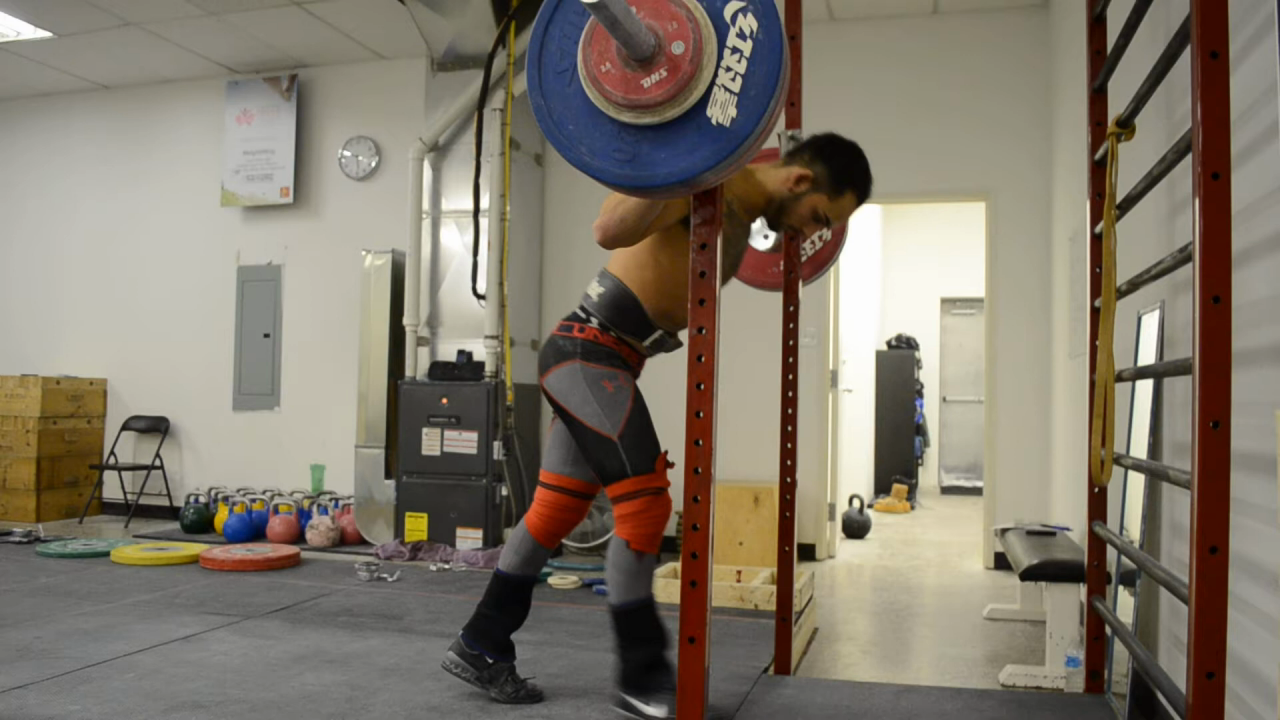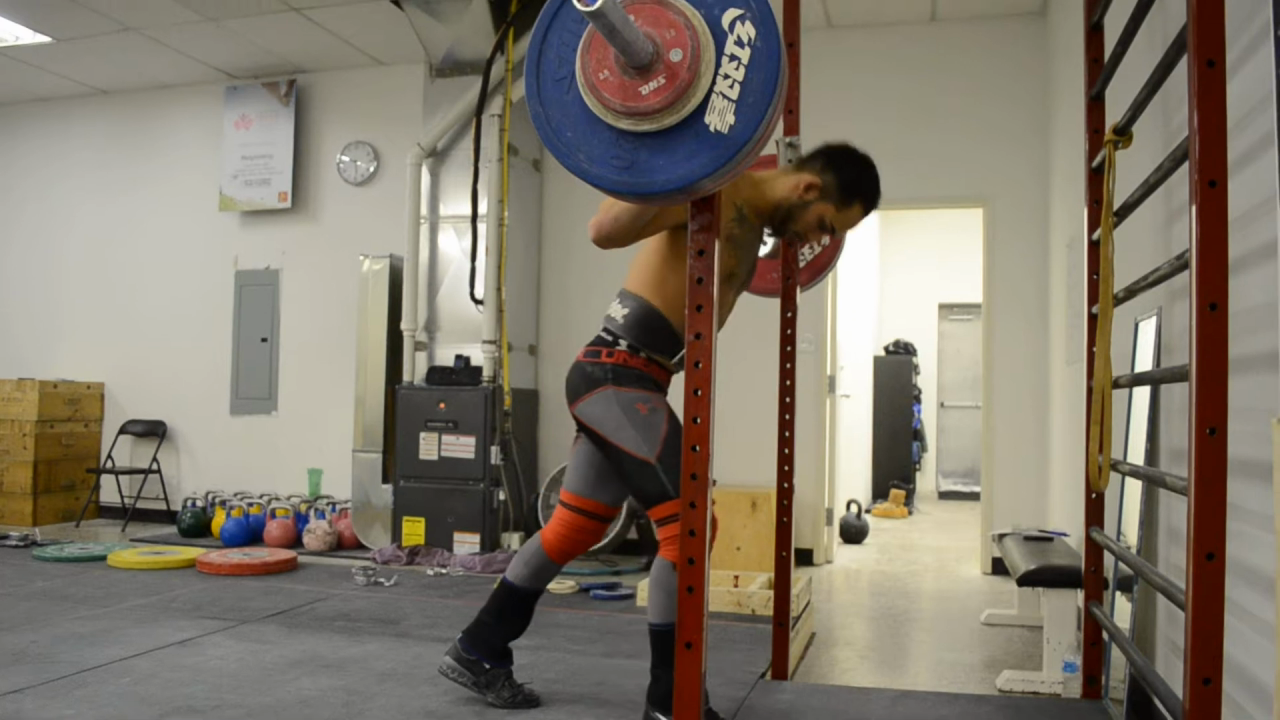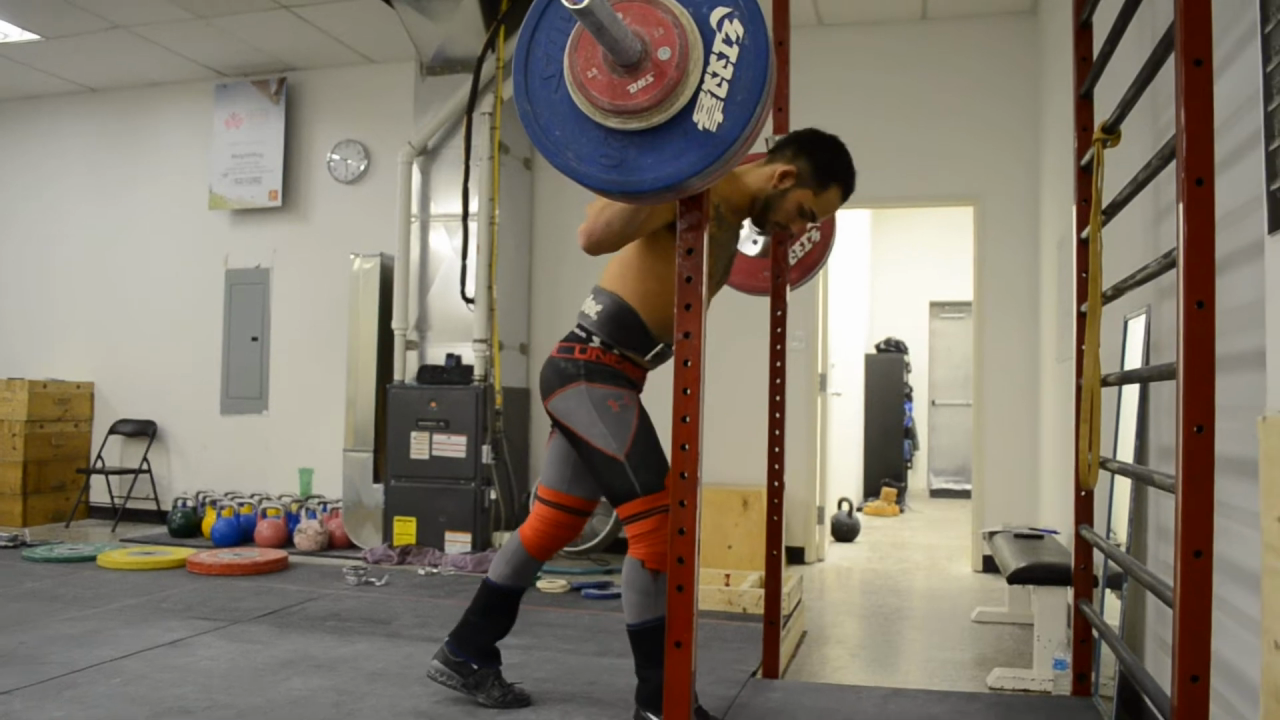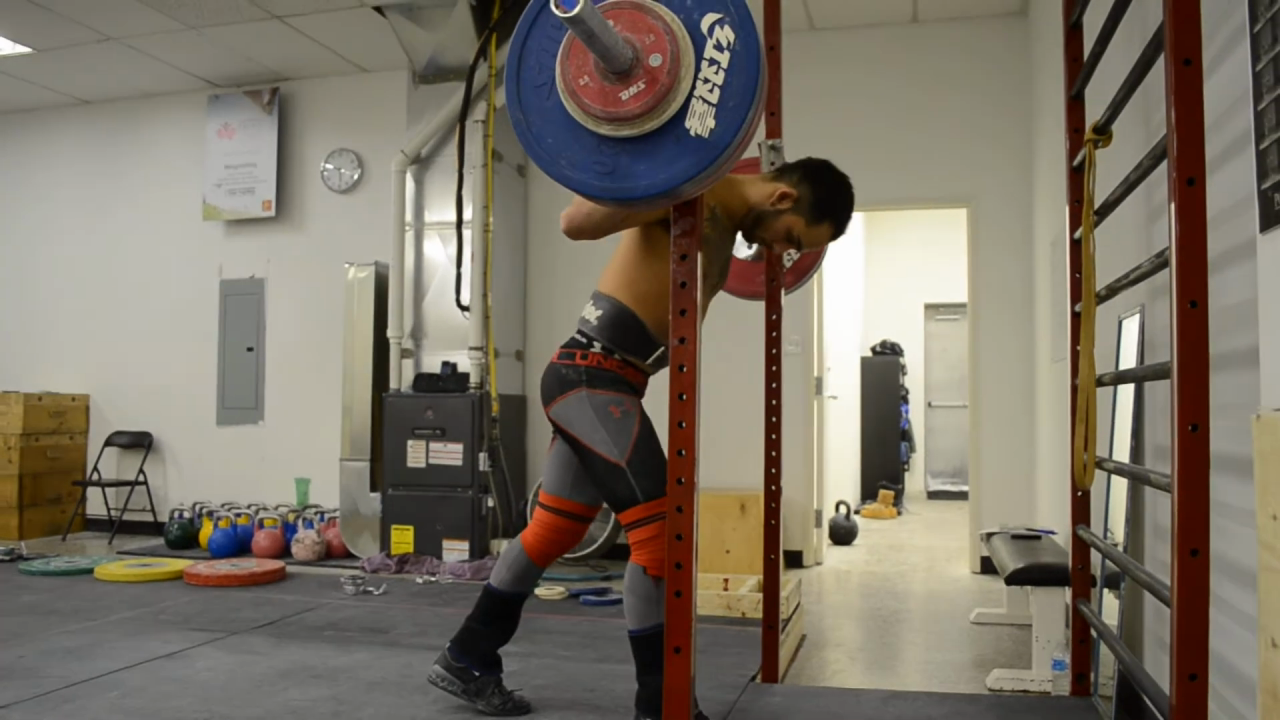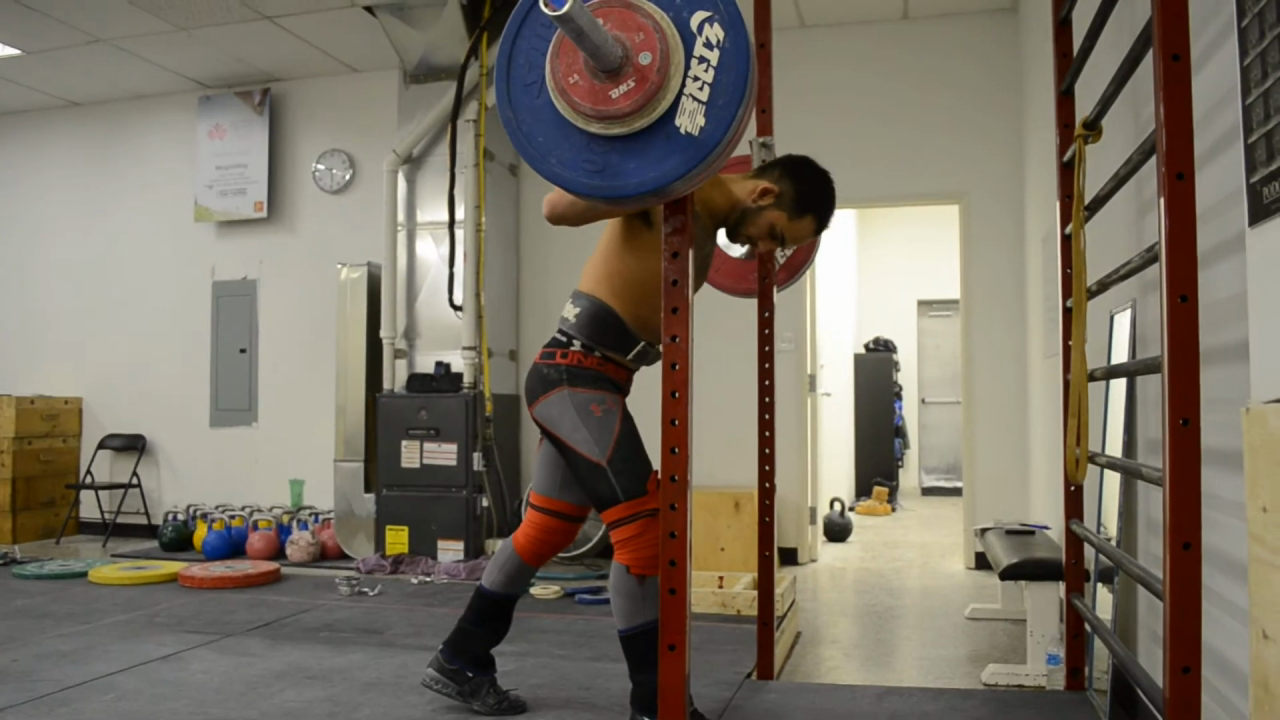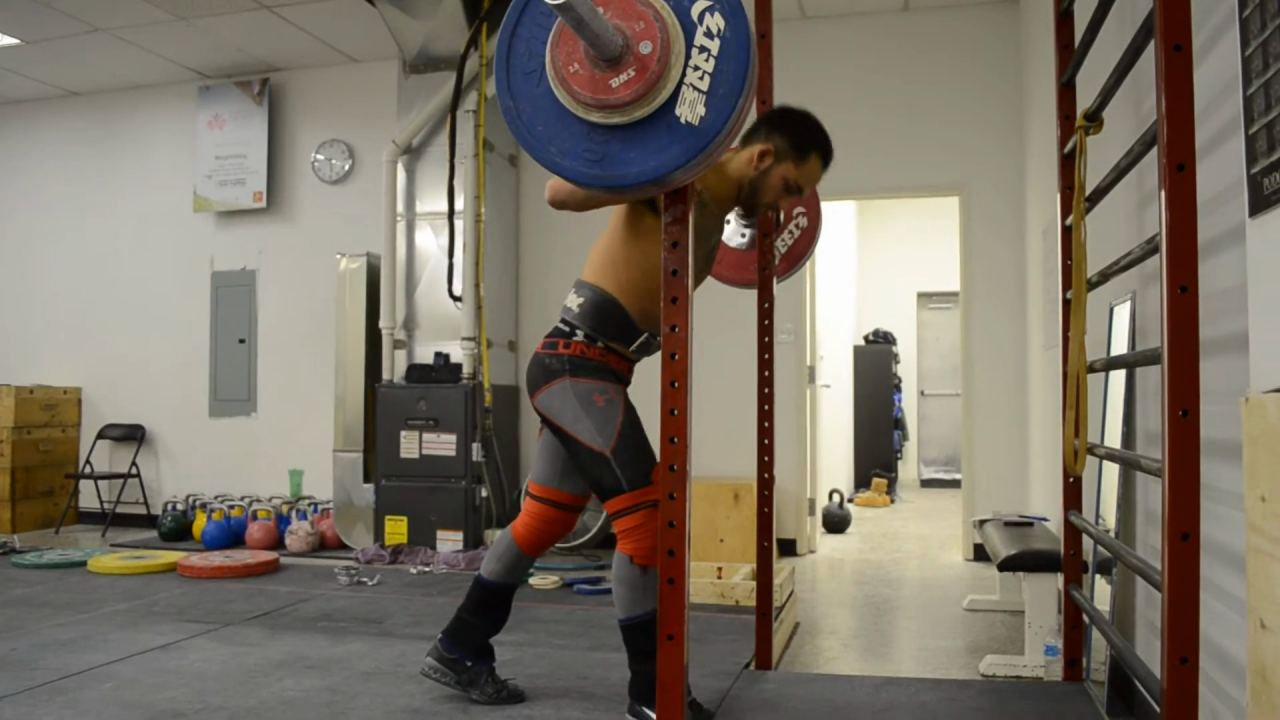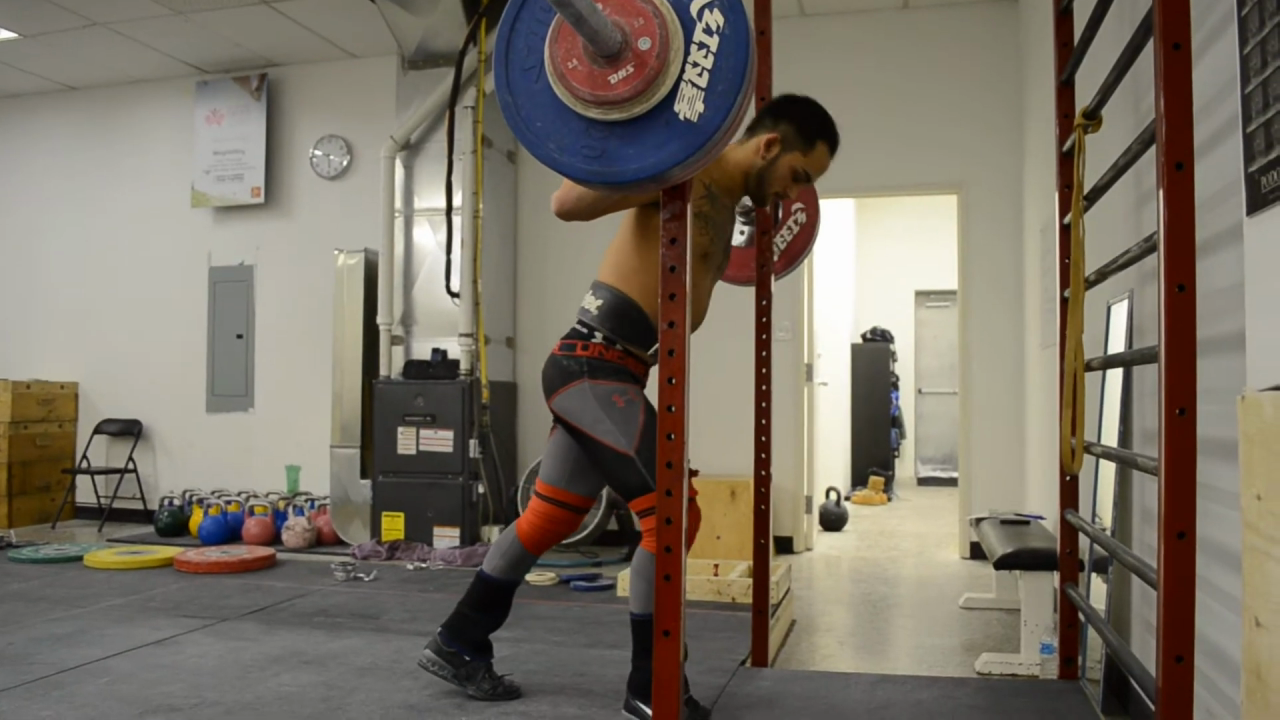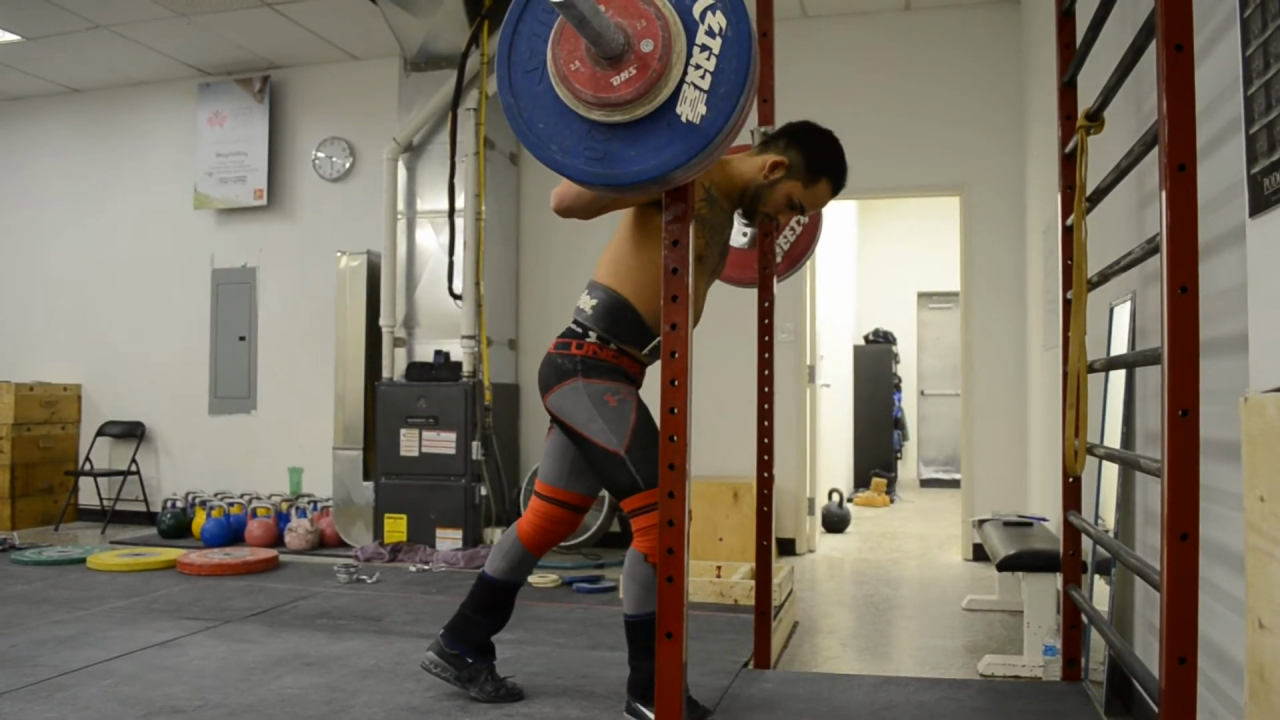
dt=0.3s
person 1, frame 1
left shoulder: (740, 208)
right elbow: (610, 229)
left hip: (598, 359)
right hip: (586, 354)
left knee: (556, 510)
right knee: (644, 505)
left ankle: (480, 648)
person 1, frame 2
left shoulder: (748, 216)
right shoulder: (714, 189)
right elbow: (606, 230)
left hip: (623, 378)
right hip: (615, 373)
left knee: (575, 526)
right knee: (685, 524)
left ankle: (477, 652)
person 1, frame 3
left shoulder: (727, 212)
right elbow: (594, 236)
left hip: (603, 376)
right hip: (589, 371)
left knee: (552, 524)
right knee: (657, 524)
left ankle: (466, 654)
person 1, frame 4
left shoulder: (722, 219)
right elbow: (576, 221)
left hip: (599, 380)
right hip: (591, 376)
left knee: (555, 528)
right knee: (658, 530)
left ankle: (467, 660)
person 1, frame 5
left shoulder: (703, 219)
right elbow: (558, 208)
left hip: (589, 378)
right hip: (574, 374)
left knee: (546, 530)
right knee: (641, 527)
left ankle: (459, 662)
person 1, frame 6
left shoulder: (714, 206)
right elbow: (560, 192)
left hip: (590, 369)
right hip: (576, 364)
left knee: (545, 518)
right knee: (645, 517)
left ankle: (459, 650)
person 1, frame 7
left shoulder: (722, 198)
right elbow: (566, 202)
left hip: (599, 370)
right hip: (592, 366)
left knee: (551, 517)
left ankle: (457, 645)
person 1, frame 8
left shoulder: (722, 204)
right elbow: (566, 200)
left hip: (599, 370)
right hip: (588, 364)
left knee: (551, 517)
right knee: (659, 515)
left ankle: (460, 647)
